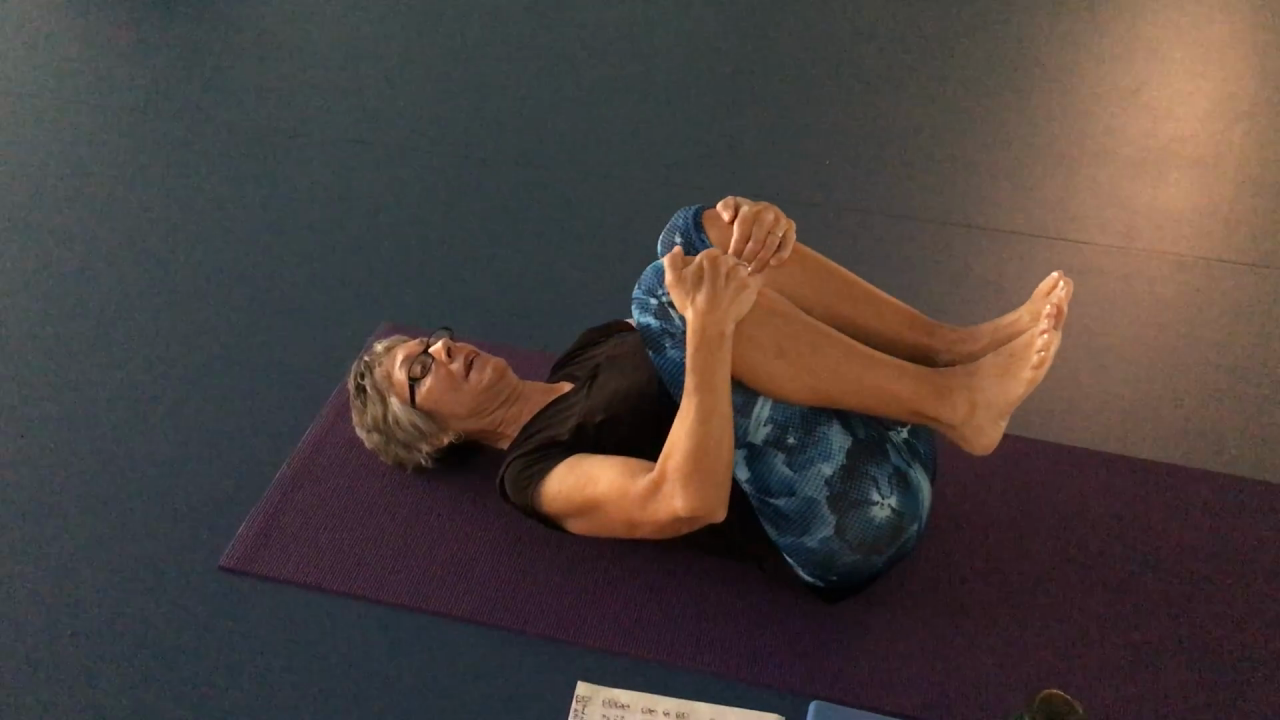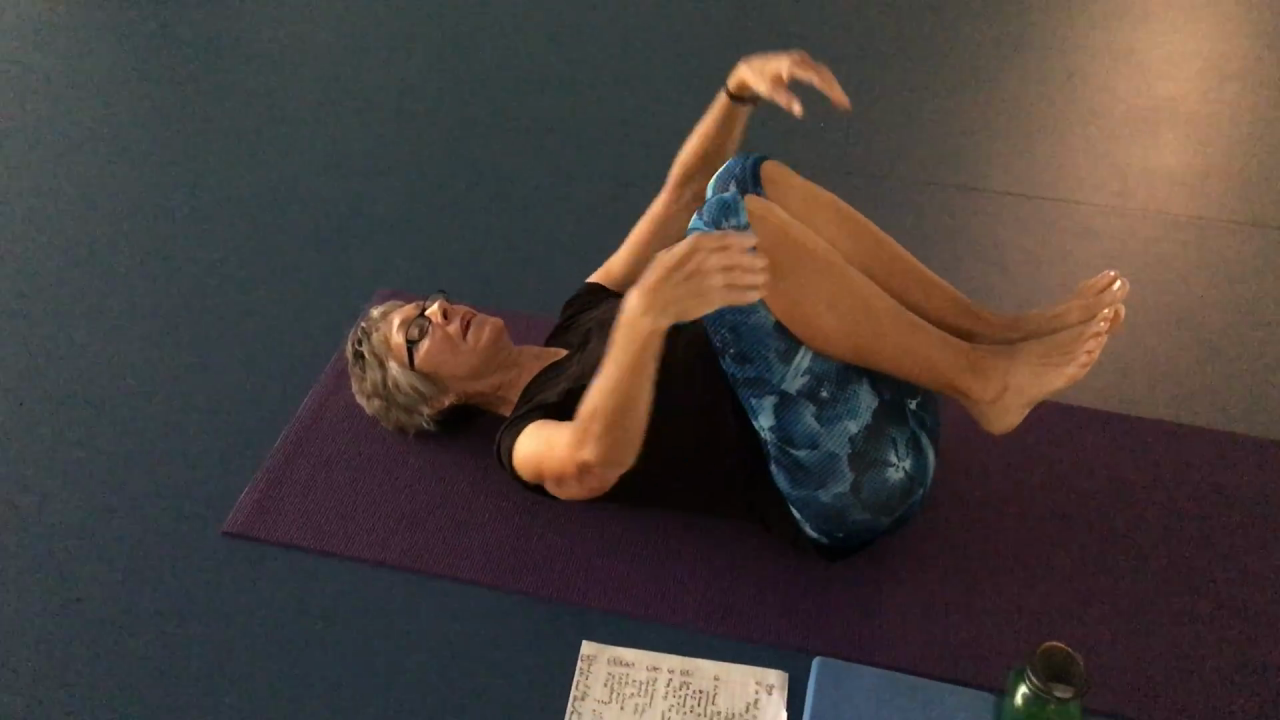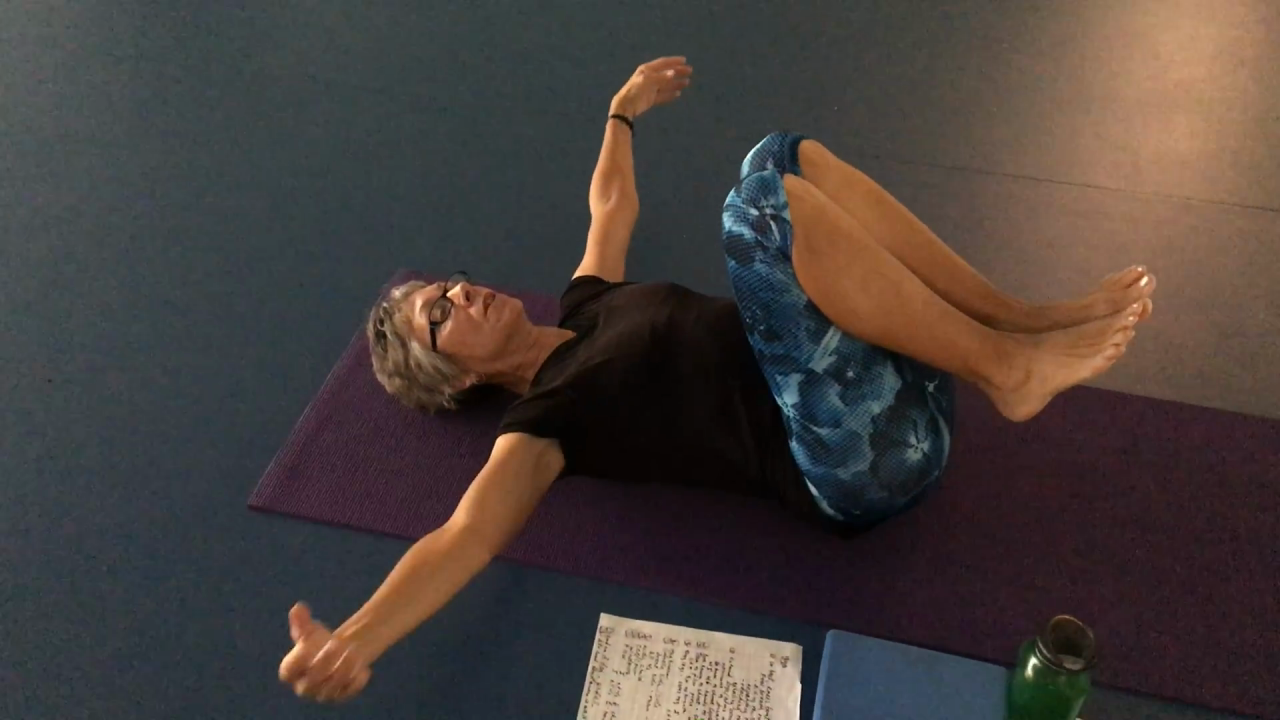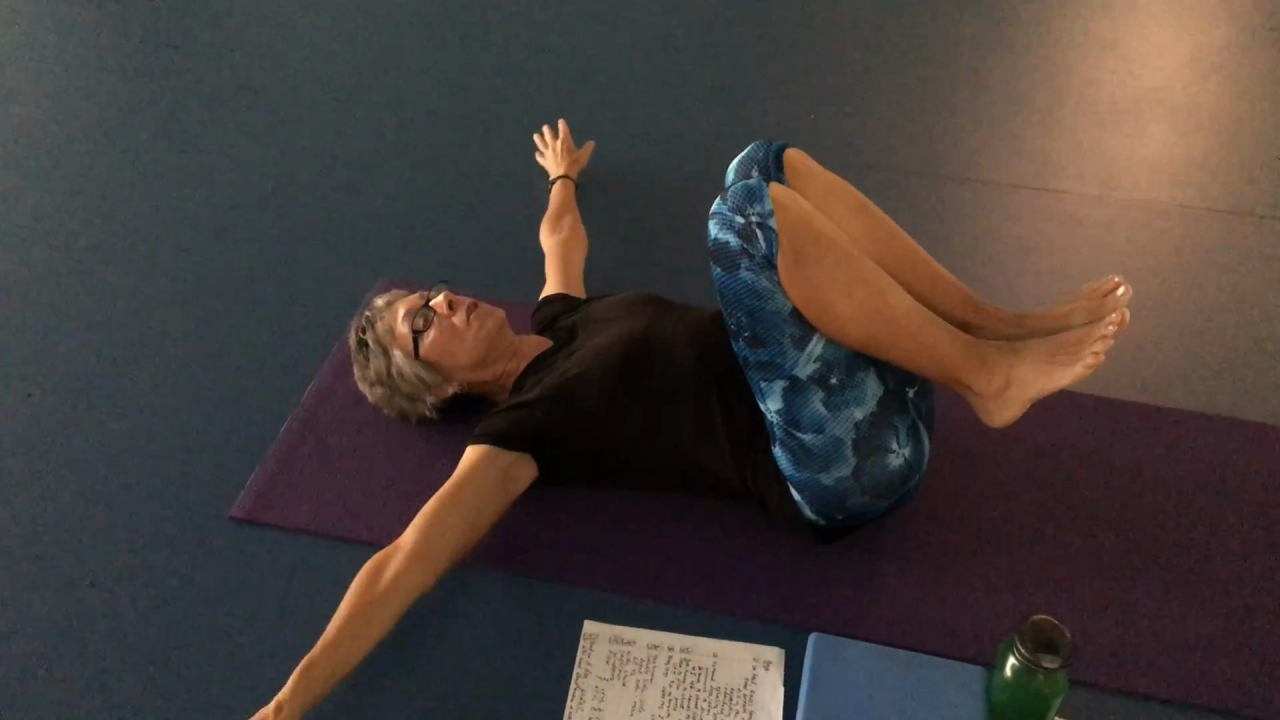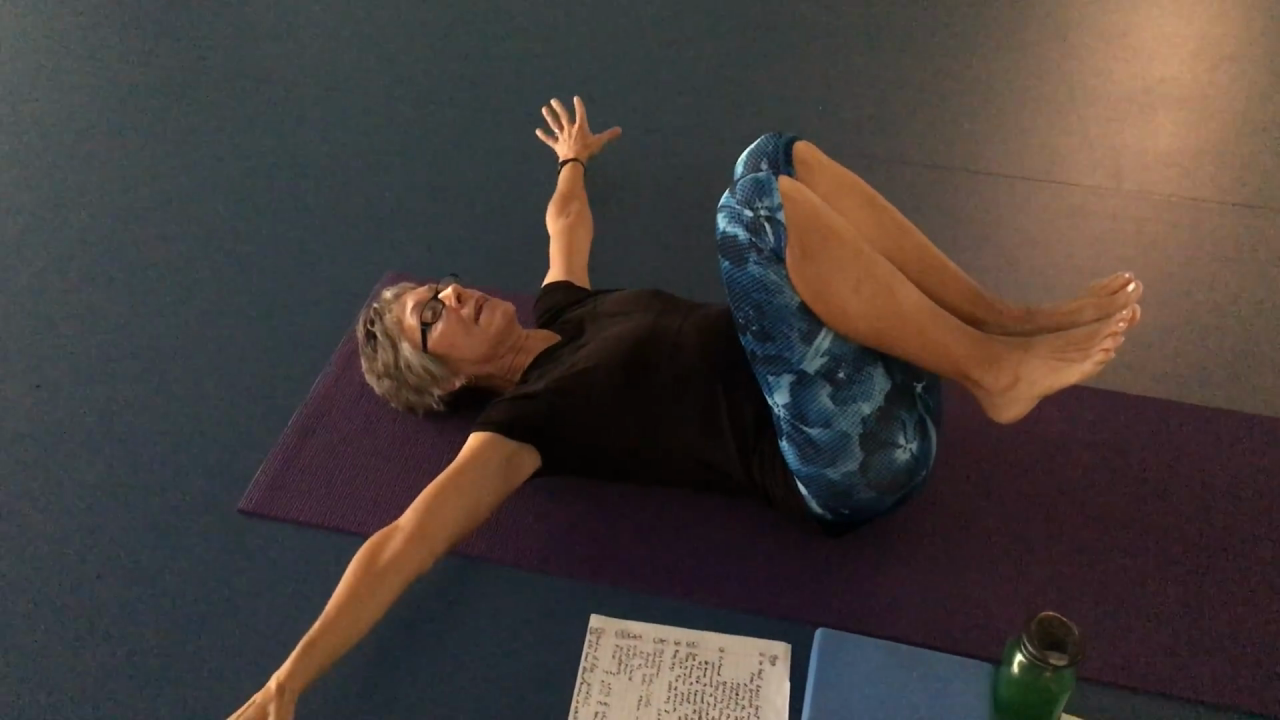
dt=1s
person 1, frame 1
left shoulder: (595, 347)
right shoulder: (538, 475)
left elbow: (749, 323)
right elbow: (692, 503)
left wrist: (757, 223)
right wrist: (708, 327)
left hip: (881, 441)
right hip: (849, 523)
left knee: (704, 234)
right knee: (668, 298)
left ankle: (955, 348)
right ankle: (956, 403)
person 1, frame 2
left shoulder: (582, 319)
right shoulder: (530, 442)
left elbow: (683, 190)
right elbow: (598, 458)
left wrist: (742, 84)
right wrist: (644, 313)
left hip: (882, 416)
right hip: (848, 485)
left knee: (743, 185)
right knee: (732, 224)
left ankle: (996, 334)
right ankle: (984, 381)
person 1, frame 3
left shoulder: (586, 304)
right shoulder: (539, 424)
left elbow: (613, 205)
right elbow: (464, 535)
left wrist: (624, 109)
right wrist: (351, 640)
left hip: (898, 393)
right hip: (859, 457)
left knee: (783, 160)
right knee: (766, 207)
left ankle: (1018, 319)
right ankle: (1007, 367)
person 1, frame 4
left shoulder: (559, 319)
right shoulder: (517, 433)
left elbow: (561, 236)
right elbow: (402, 566)
left hip: (874, 401)
right hip: (839, 464)
left knee: (765, 169)
right knee: (751, 215)
left ankle: (1002, 327)
right ankle: (989, 376)
person 1, frame 5
left shoulder: (562, 314)
right shoulder: (523, 421)
left elbow: (566, 222)
right elbow: (403, 545)
left hip: (881, 396)
right hip: (845, 458)
left knee: (776, 161)
right knee: (761, 208)
left ankle: (1012, 322)
right ankle: (999, 371)
